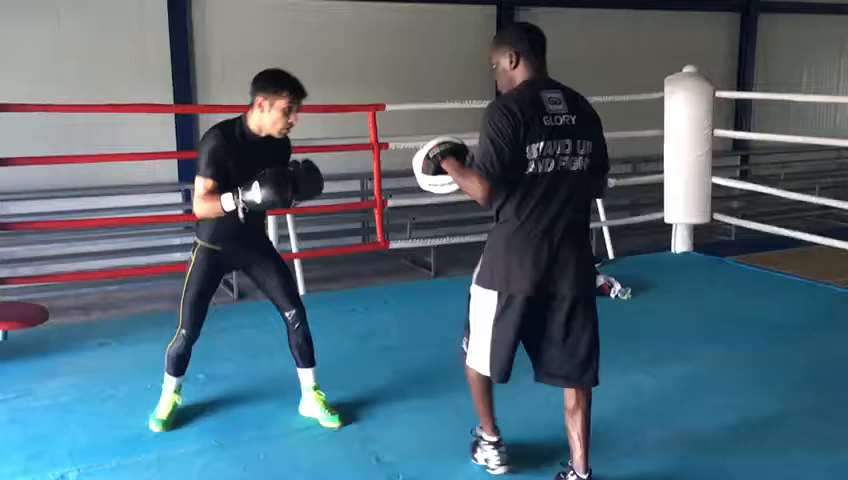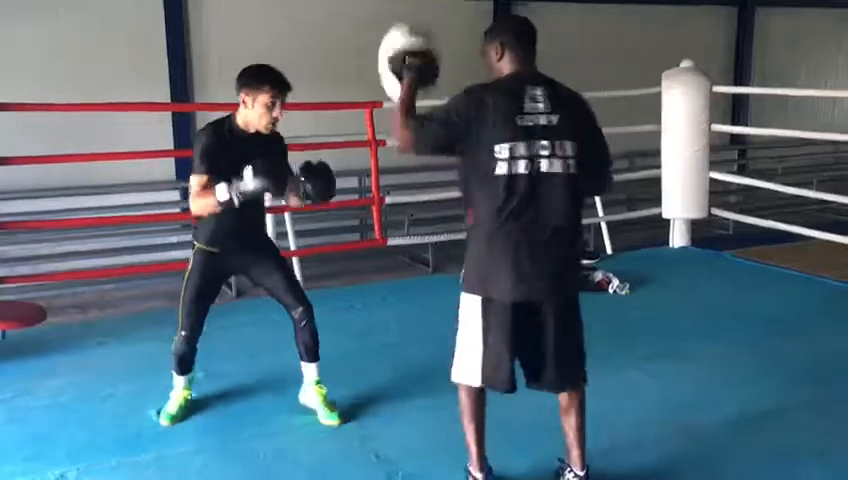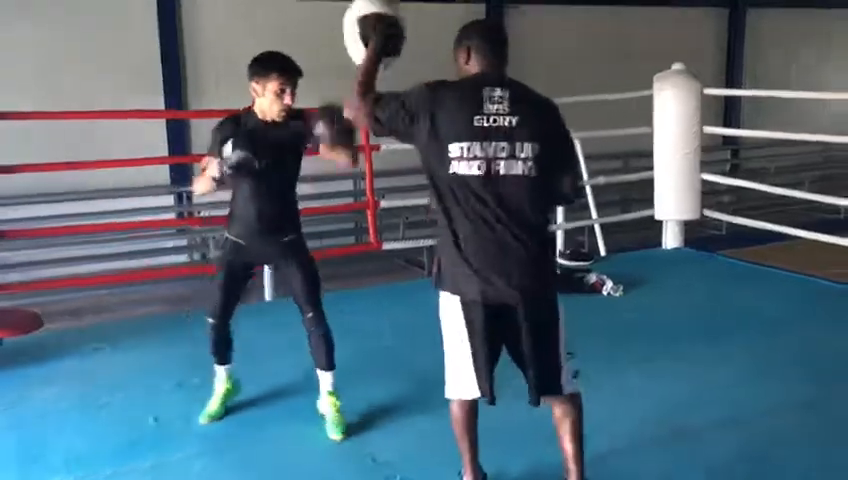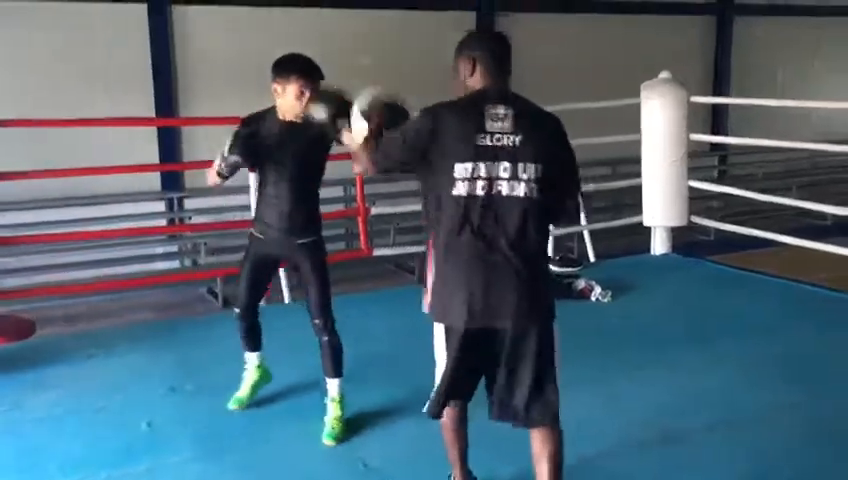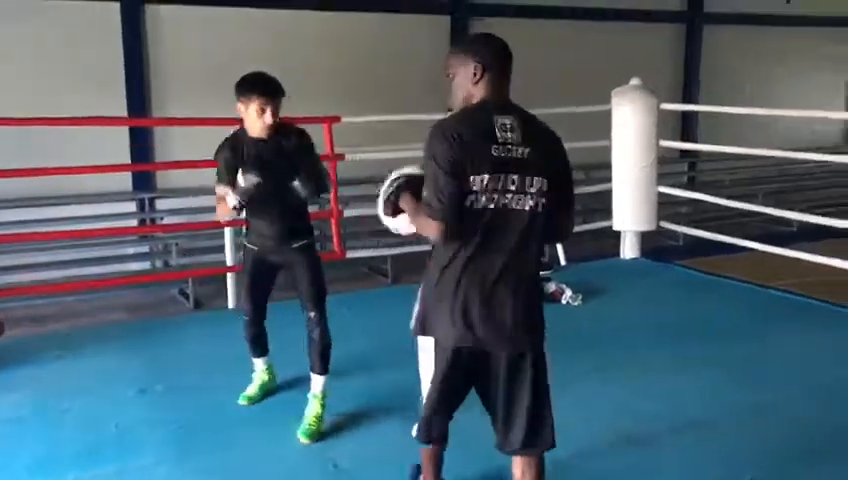
dt=0.3s
person 1, frame 1
left shoulder: (508, 109)
right shoulder: (583, 110)
left elbow: (483, 190)
right elbow: (596, 184)
left wrist: (449, 161)
left hip: (513, 260)
right hip: (573, 262)
left knee: (478, 354)
right knee: (575, 372)
left ankle: (490, 441)
person 1, frame 2
left shoulder: (481, 101)
right shoulder: (575, 106)
left elbow: (404, 137)
right elbow: (599, 182)
left wrist: (408, 82)
left hip: (494, 264)
right hip: (557, 264)
left knee: (469, 372)
right knee: (567, 374)
person 1, frame 3
left shoulder: (437, 101)
right shoulder: (542, 109)
left elbow: (361, 111)
right elbow: (567, 190)
left wrist: (370, 58)
left hip: (467, 274)
right hip: (531, 271)
left knee: (464, 385)
right knee: (557, 384)
person 1, frame 4
left shoulder: (439, 121)
right shoulder: (546, 126)
left elbow: (369, 160)
right elbow: (568, 210)
left wrist: (362, 136)
left hip: (459, 290)
right hip: (524, 292)
left knee: (451, 394)
right knee: (540, 411)
person 1, frame 5
left shoulder: (451, 133)
right shoulder: (545, 140)
left elbow: (437, 228)
right elbow: (561, 227)
left wrist: (409, 203)
left hip: (451, 304)
right hip: (517, 310)
left knee: (433, 408)
right knee: (524, 436)
person 2, frame 1
left shoulder: (280, 145)
right shoulder: (219, 140)
right elbow: (201, 205)
left wrist: (298, 190)
right wrist: (246, 198)
left hip: (255, 241)
right hip: (214, 245)
left knee: (295, 313)
right knee: (188, 329)
left ankle: (311, 397)
right ankle: (170, 396)
person 2, frame 2
left shoulder: (273, 143)
right shoulder: (212, 138)
left elbow: (290, 198)
right elbow: (197, 203)
left wrist: (303, 188)
right wrist: (240, 188)
left hip: (255, 244)
right hip: (212, 247)
left knee: (301, 309)
right knee: (188, 330)
left ankle: (312, 389)
right ankle: (181, 392)
person 2, frame 3
left shoulder: (301, 124)
right shoulder: (230, 128)
left elbow: (346, 159)
right elbow: (201, 187)
left wrist: (336, 137)
right wrist: (224, 165)
left hip: (285, 238)
right hip: (240, 237)
left knee: (313, 315)
right knee: (218, 317)
left ankle: (329, 399)
right ankle: (224, 387)
person 2, frame 4
left shoulder: (320, 125)
right shoulder: (254, 126)
right elbow: (213, 179)
left wrist: (340, 113)
right wrist: (226, 164)
left hip: (306, 238)
right hip: (264, 234)
left knee: (322, 320)
right knee: (244, 308)
left ankle: (334, 404)
right ankle: (255, 371)
person 2, frame 5
left shoulder: (297, 138)
right shoulder: (230, 149)
left elbow: (322, 178)
right elbow: (222, 214)
left wrist: (314, 185)
right wrist: (237, 196)
left hip: (299, 241)
right hip: (259, 245)
left knee: (315, 316)
right knee: (251, 315)
left ankle: (316, 403)
right ankle: (263, 374)
